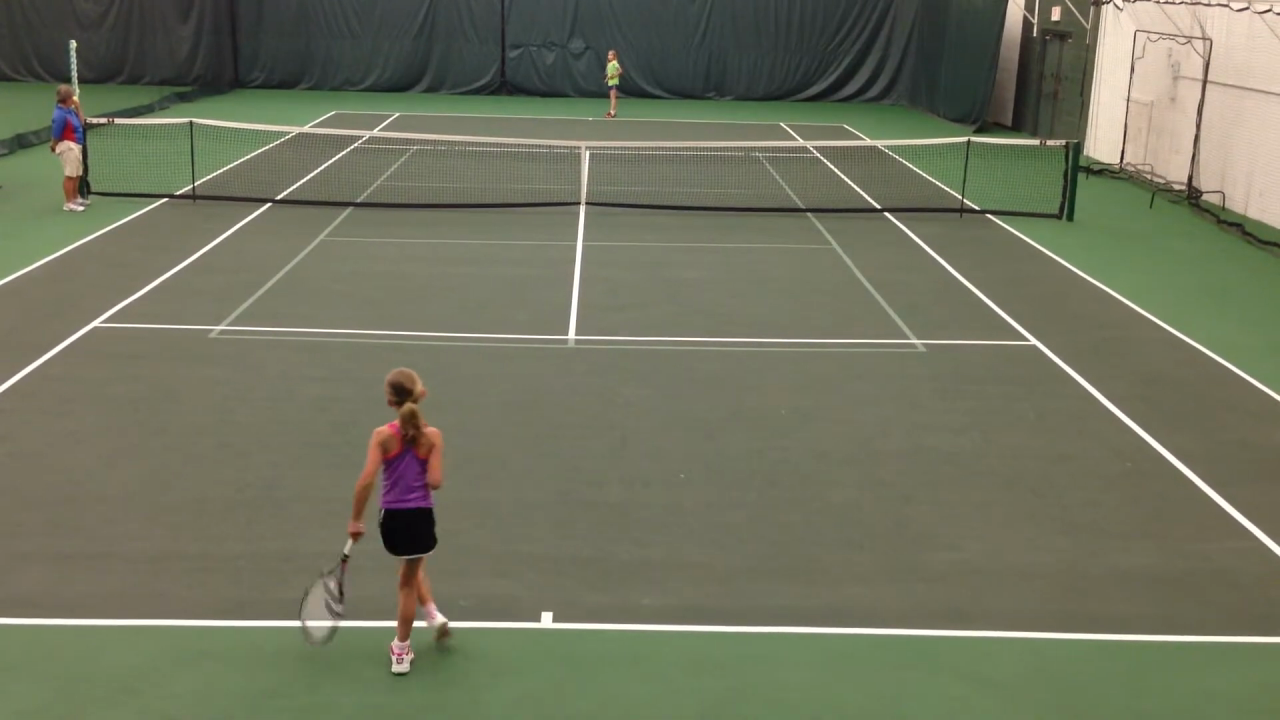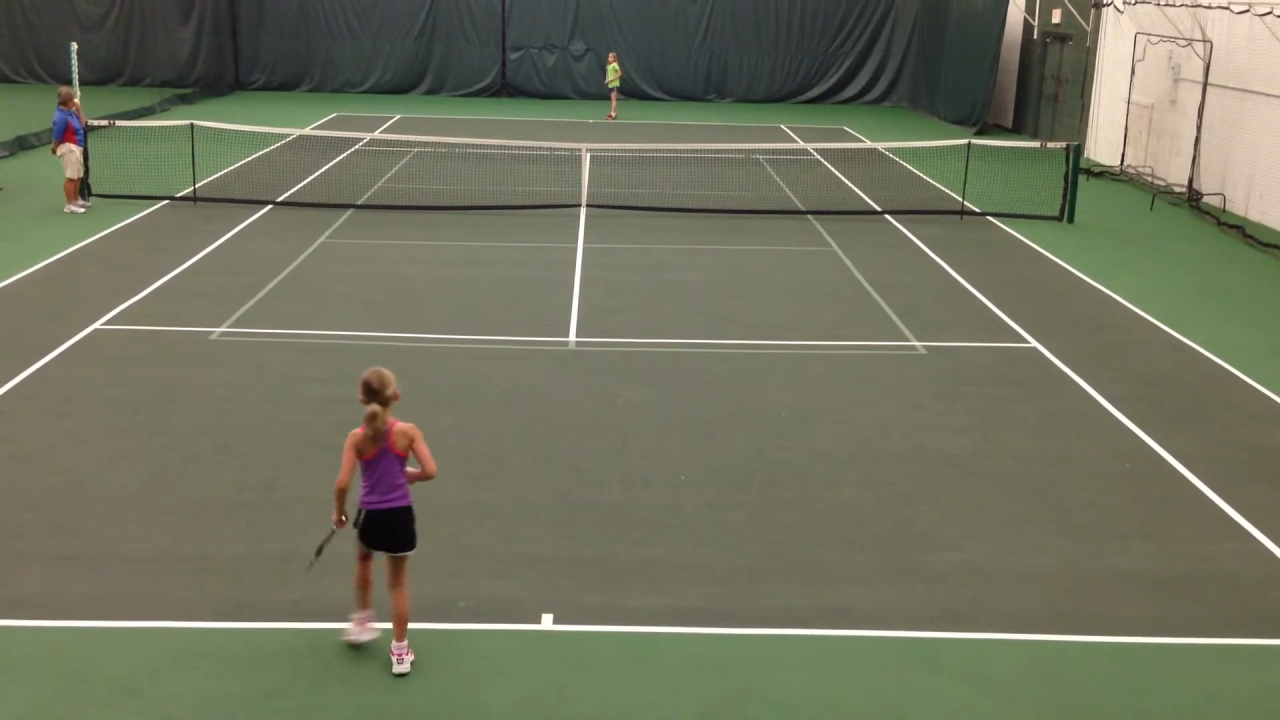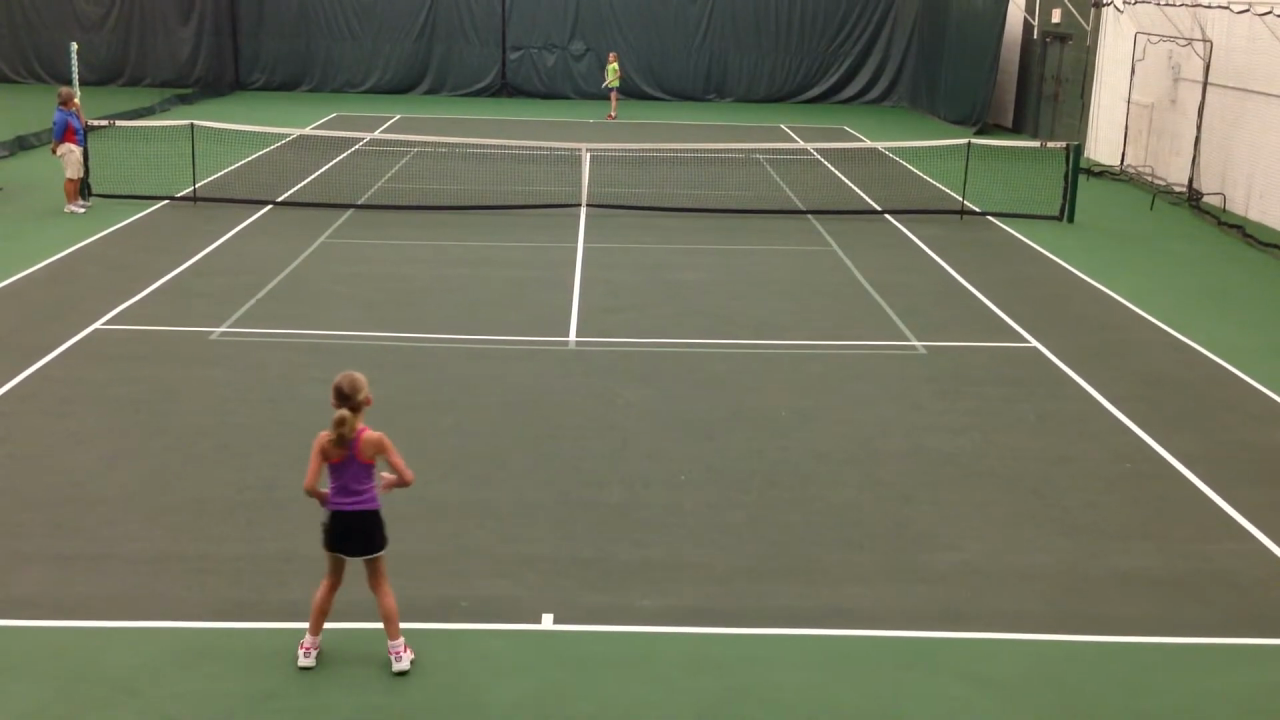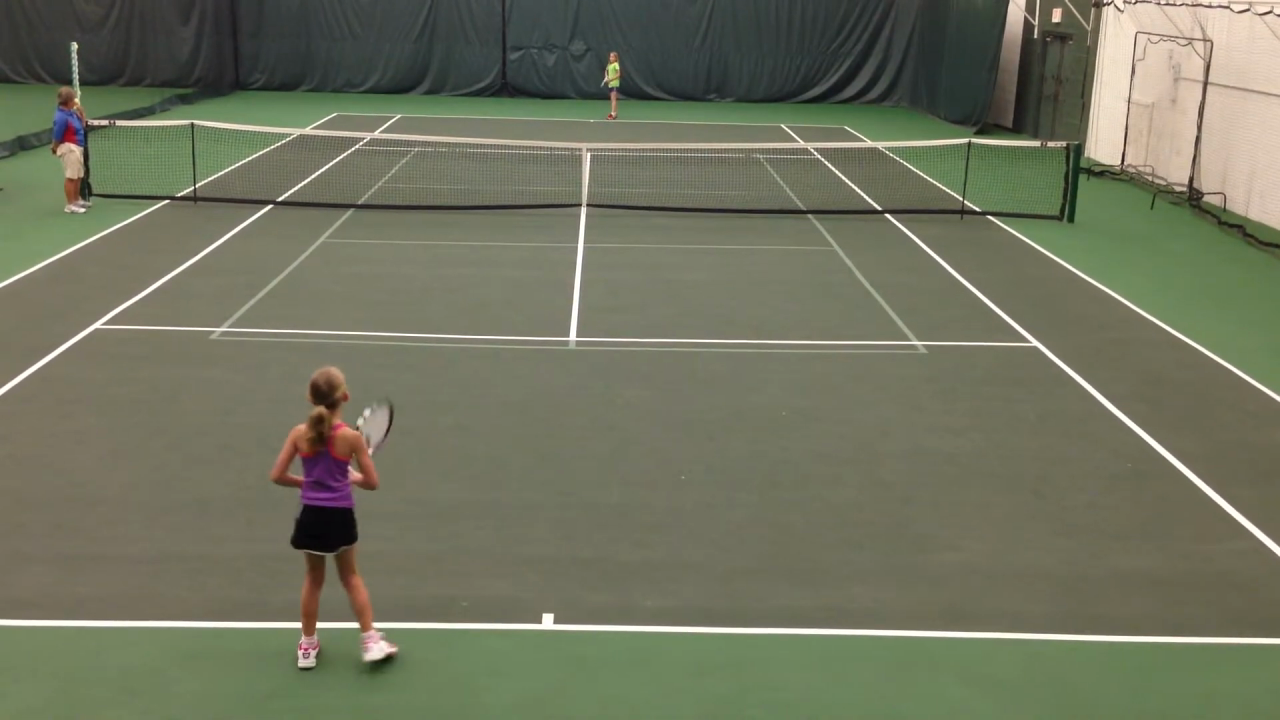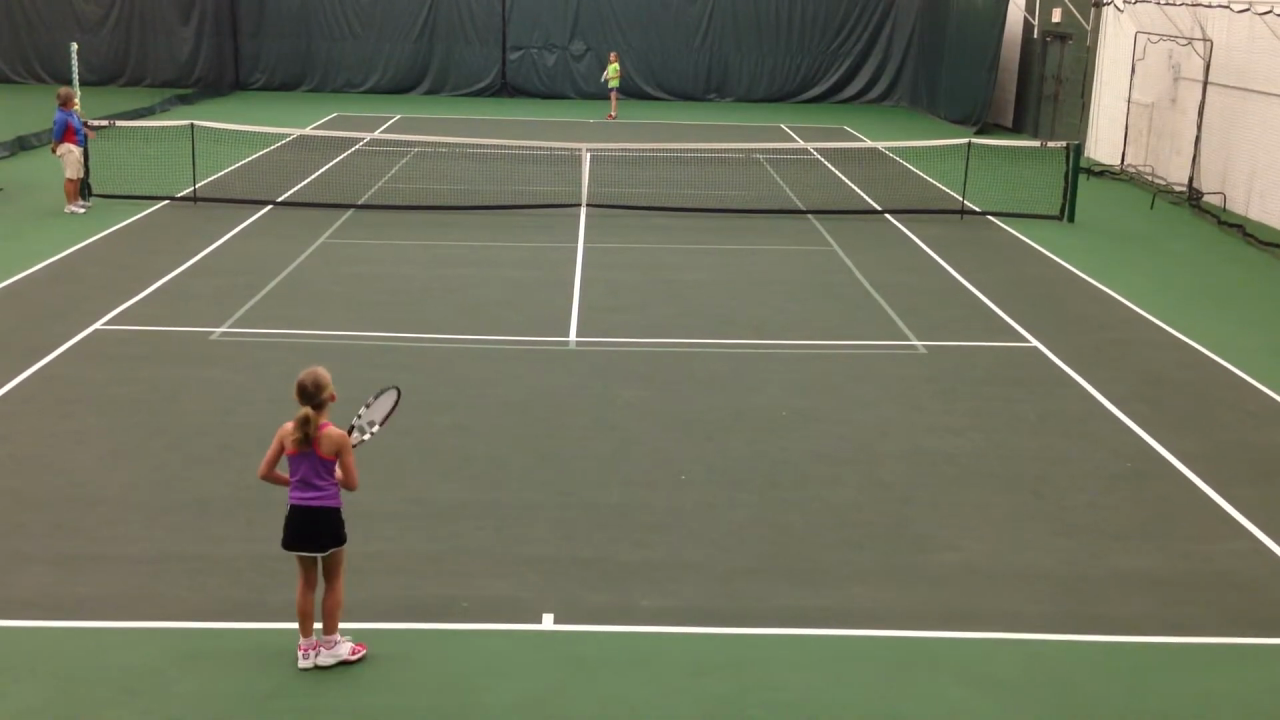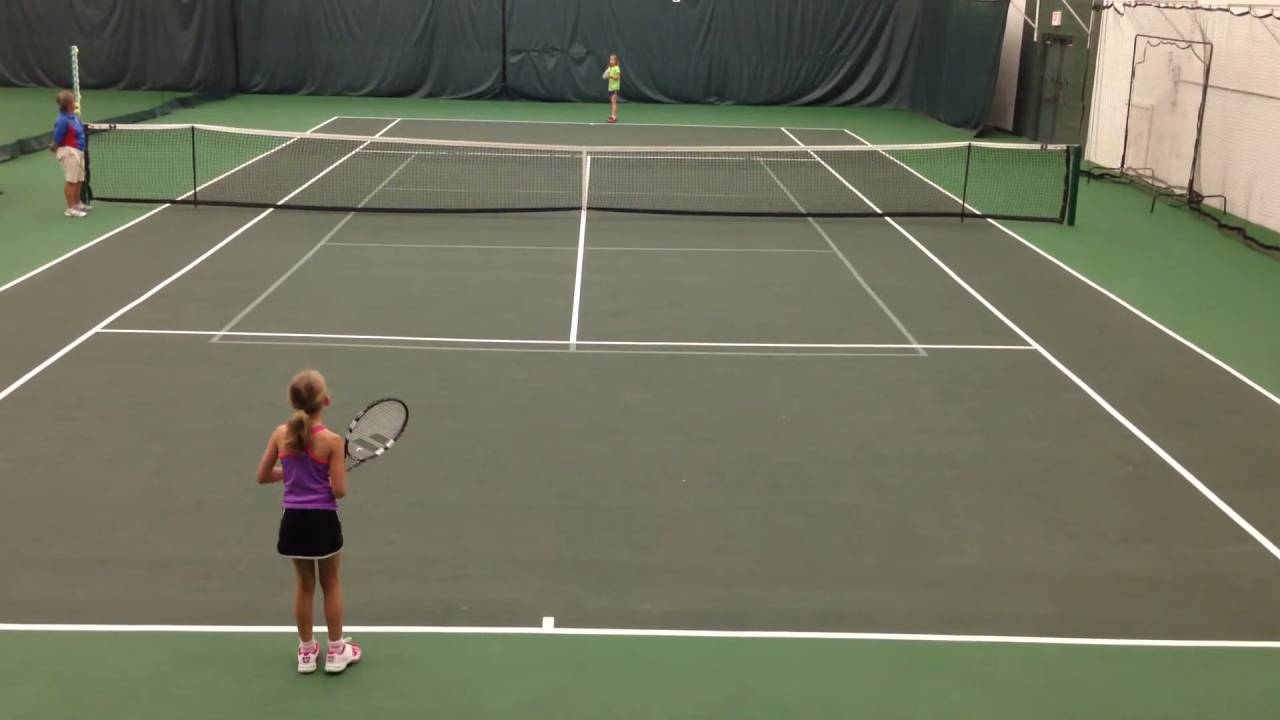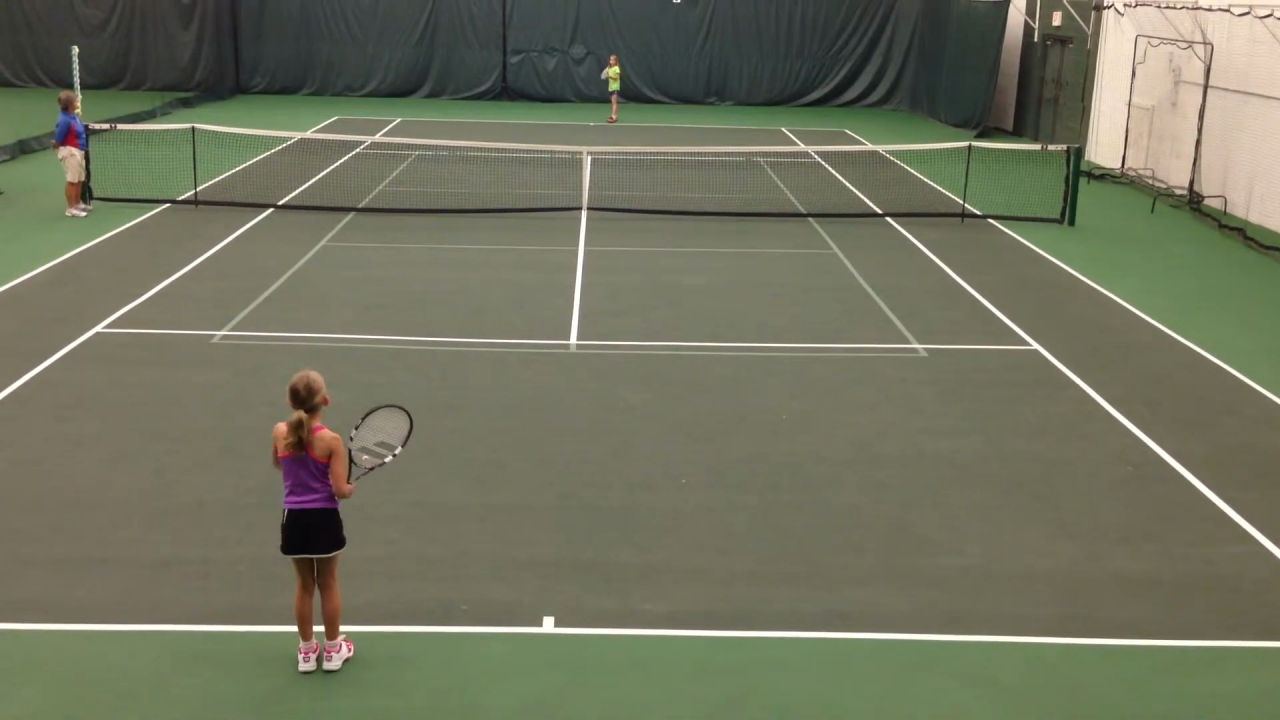
dt=0.2s
person 1, frame 1
left shoulder: (382, 435)
right shoulder: (432, 435)
left elbow: (366, 481)
right elbow: (435, 482)
left wrist: (355, 520)
left hip: (392, 514)
right hip: (420, 515)
left knee: (409, 572)
right knee: (408, 581)
left ankle: (431, 614)
right ankle: (401, 651)
person 1, frame 2
left shoulder: (357, 437)
right shoulder: (407, 431)
left elbow: (342, 483)
right elbow: (430, 471)
left wrist: (338, 512)
right wrist: (408, 475)
left hip: (371, 515)
right hip: (400, 514)
left knee: (364, 560)
right knee: (397, 581)
left ankle: (362, 623)
right ankle: (400, 651)
person 1, frame 3
left shoulder: (324, 440)
right shoulder: (376, 439)
left elbow: (309, 487)
right elbow: (406, 478)
left wrist: (324, 497)
right wrist: (388, 482)
left hip: (338, 519)
right hip: (368, 519)
left knee: (331, 580)
right knee: (379, 584)
left ankle: (310, 646)
right ankle: (397, 650)
person 1, frame 4
left shoulder: (299, 433)
right shoulder: (352, 437)
left elbow: (276, 476)
right elbow: (372, 483)
left hip: (311, 515)
right hip: (340, 516)
left knee: (313, 579)
right knee: (351, 578)
left ankle: (307, 647)
right ankle: (372, 641)
person 1, frame 5
left shoulder: (287, 432)
right shoulder: (338, 437)
left elbow: (264, 473)
right elbow: (351, 484)
left hip: (298, 515)
right hip: (327, 516)
left knee: (306, 581)
right knee: (333, 580)
left ankle: (306, 648)
right ankle: (329, 646)
person 1, frame 6
left shoulder: (281, 435)
right shoulder: (332, 441)
left elbow: (262, 476)
right elbow: (339, 491)
left hip: (293, 520)
right hip: (323, 521)
left knee: (304, 585)
right knee: (331, 585)
left ankle: (306, 652)
right ankle: (337, 651)
person 1, frame 7
left shoulder: (280, 432)
right shoulder: (331, 440)
right elbow: (340, 491)
right wrist: (351, 487)
left hip: (294, 520)
right hip: (324, 519)
left knee: (303, 585)
right knee: (328, 585)
left ankle: (306, 651)
right ankle: (333, 650)
